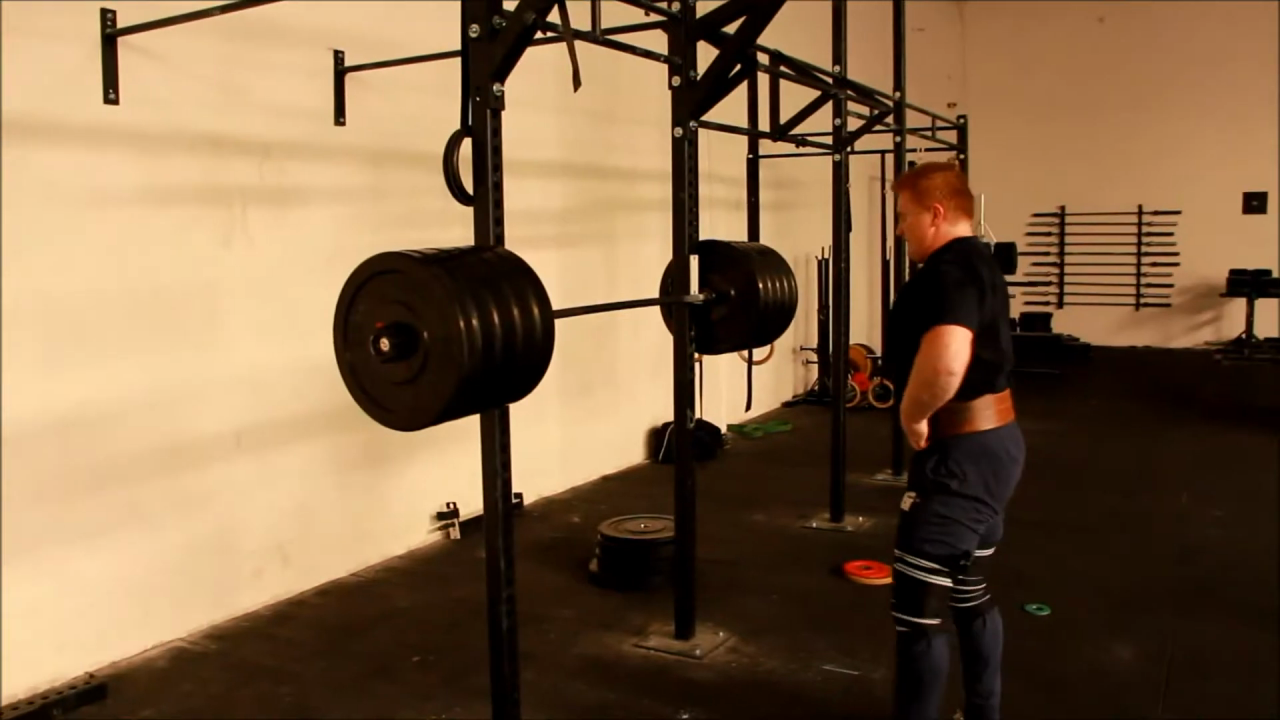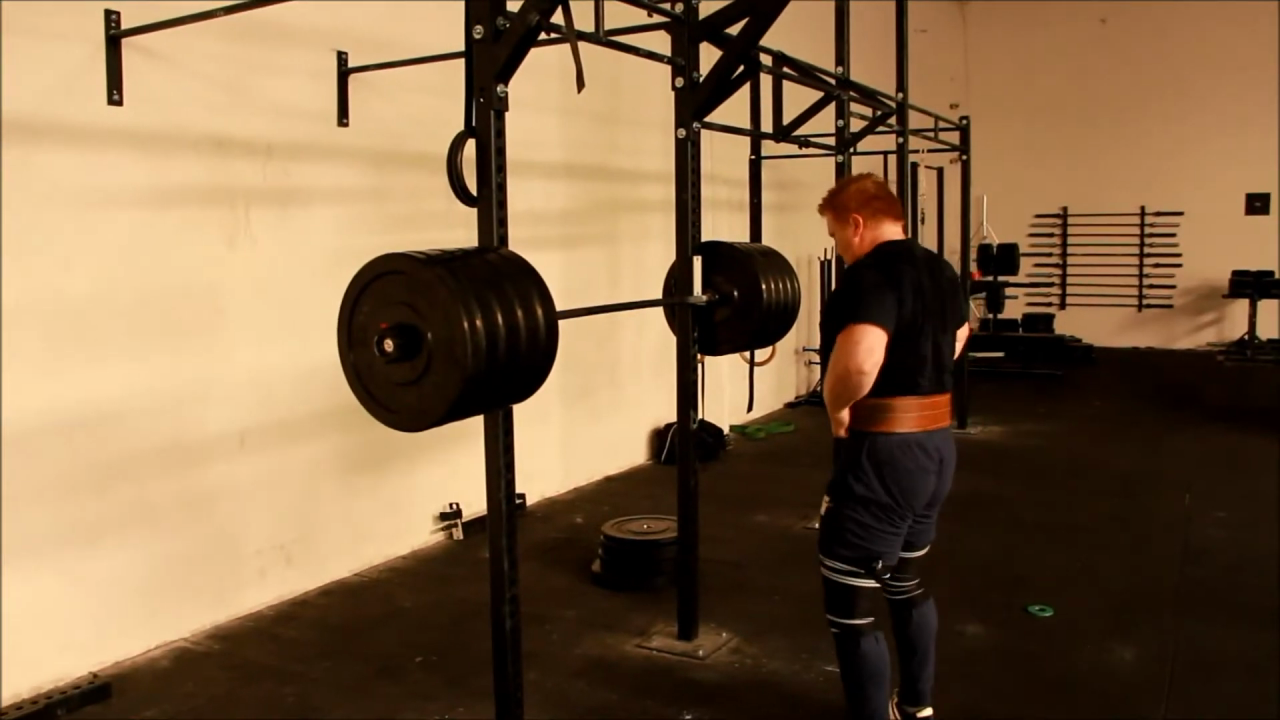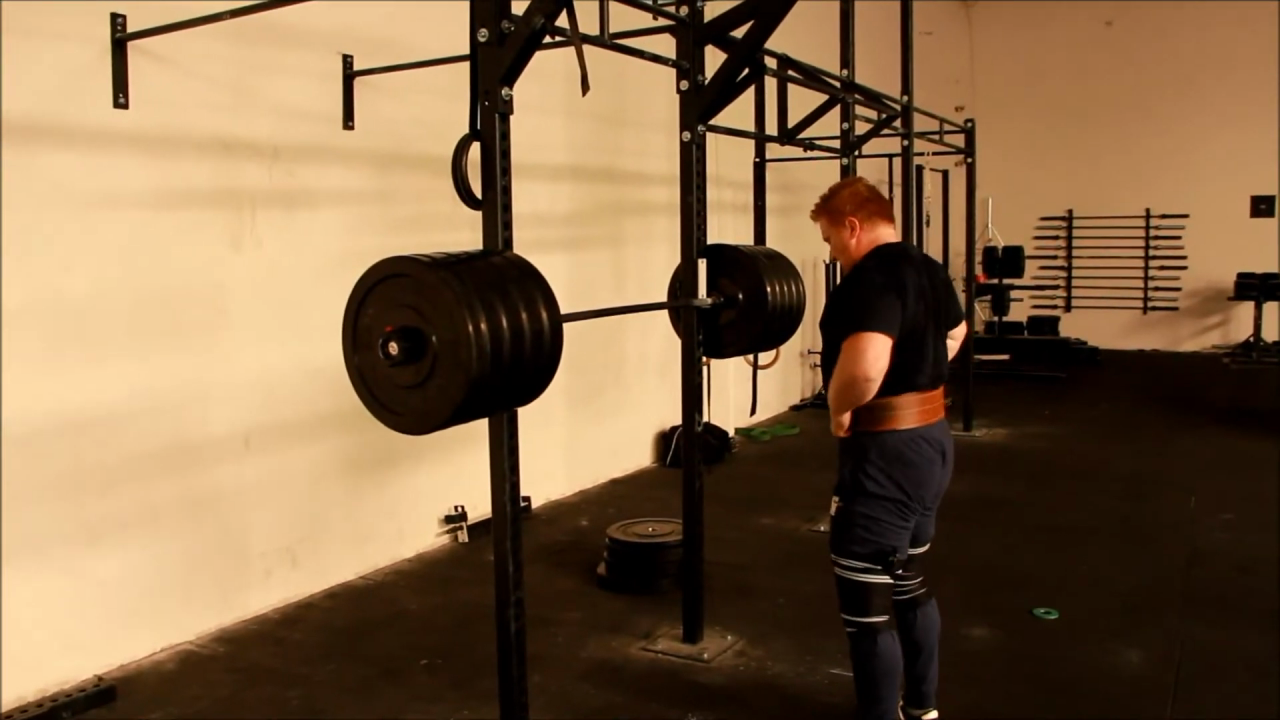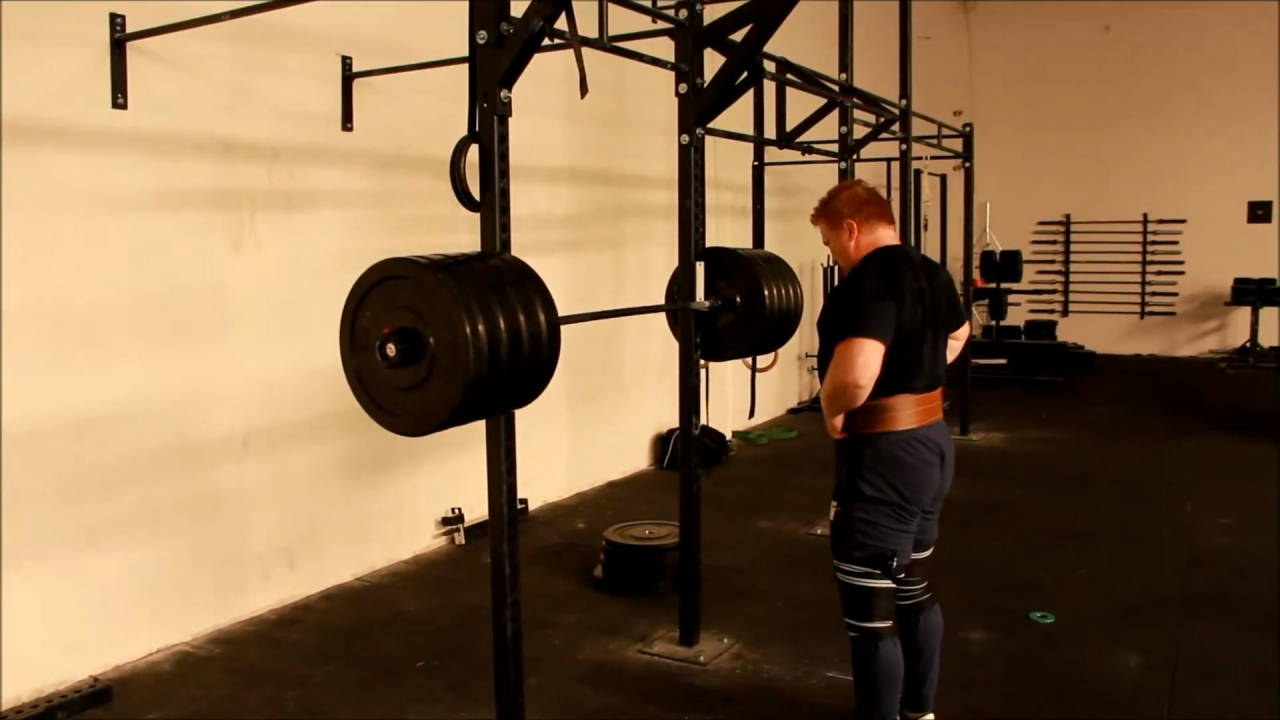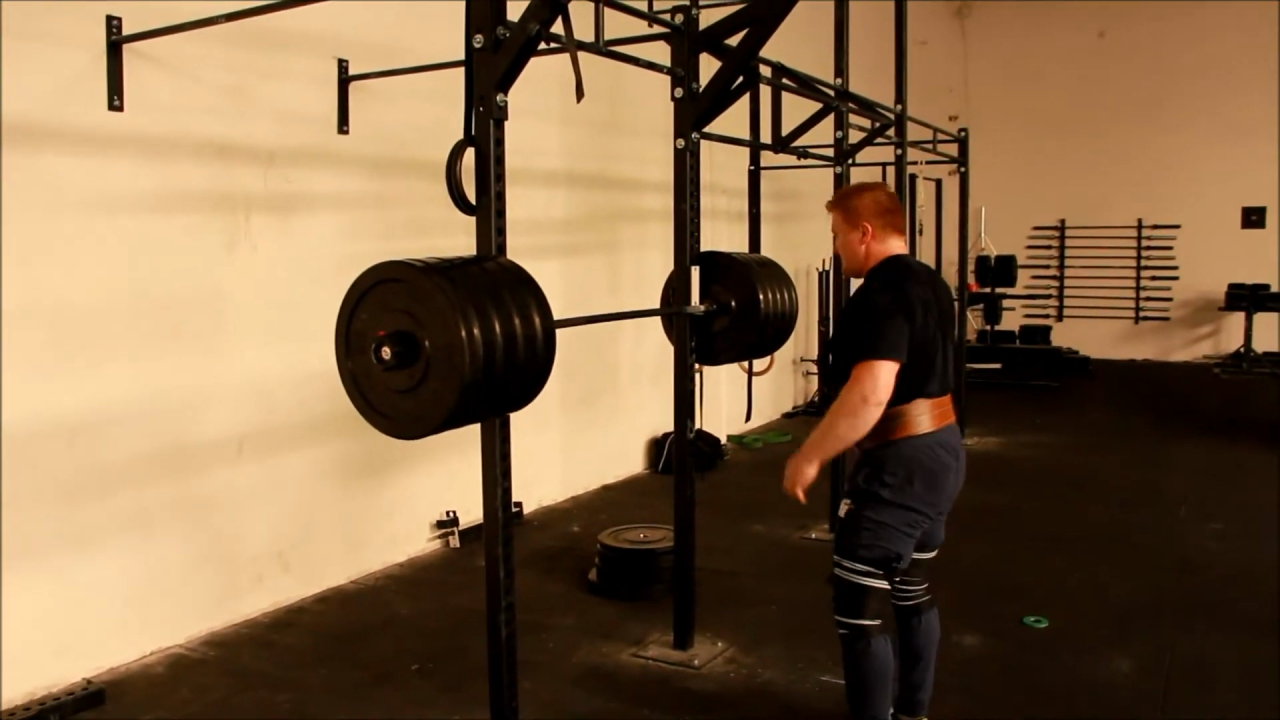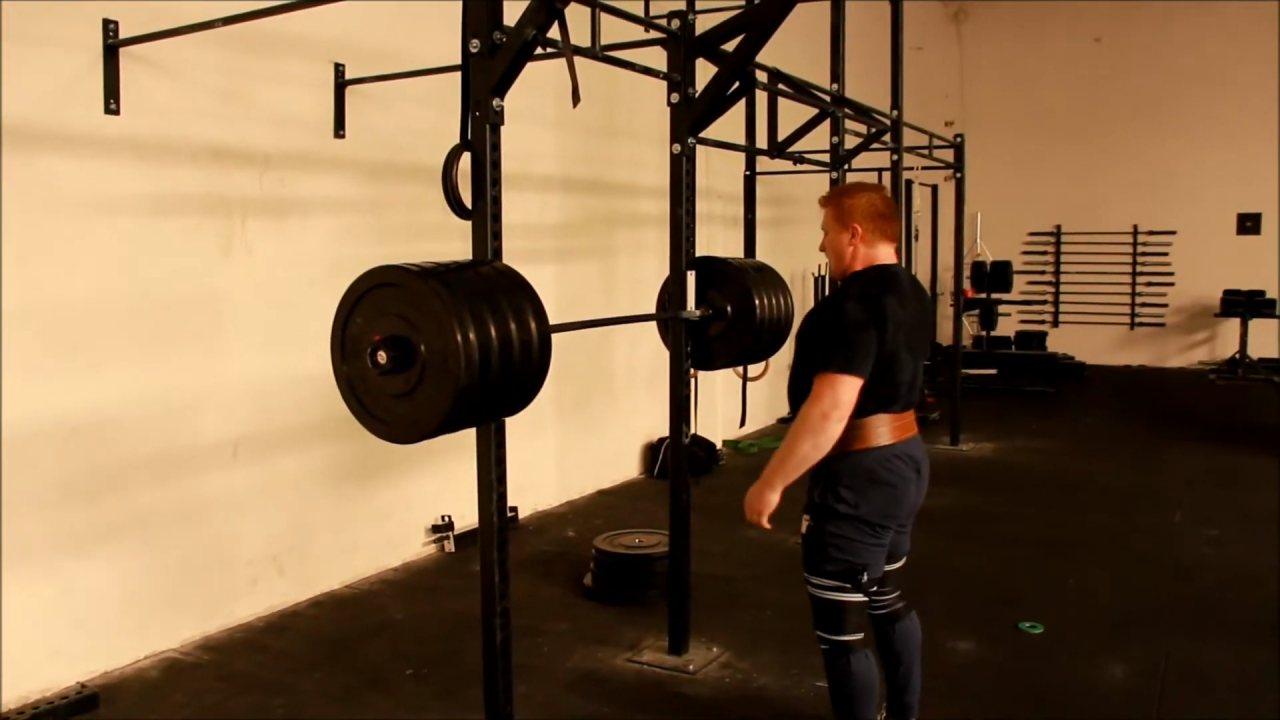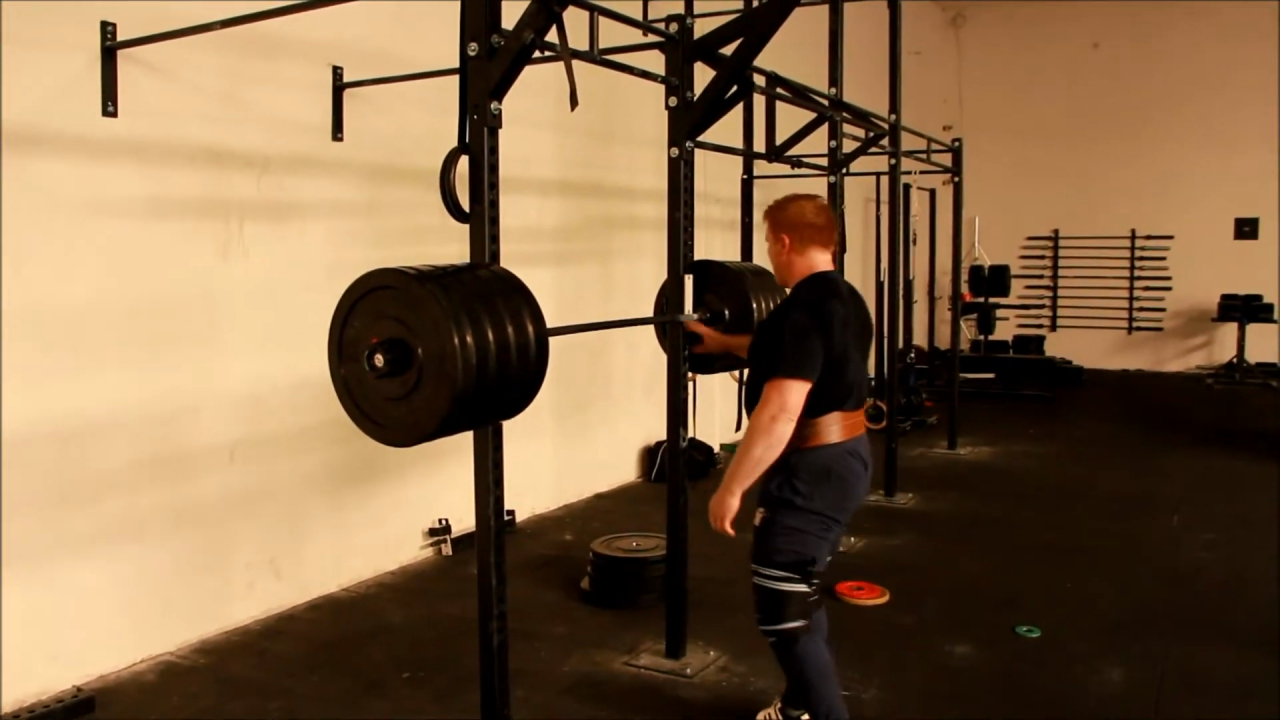
dt=0.7s
person 1, frame 1
left shoulder: (944, 271)
right shoulder: (980, 263)
left elbow: (945, 360)
left wrist: (911, 414)
left hip: (960, 454)
right hip: (991, 443)
left knee: (918, 606)
right knee: (968, 590)
person 1, frame 2
left shoulder: (869, 275)
right shoulder: (938, 270)
left elbow: (857, 361)
left wrist: (836, 407)
left hip: (882, 456)
right hip: (935, 448)
left knee: (850, 606)
right knee: (904, 582)
person 1, frame 3
left shoulder: (872, 277)
right shoulder: (927, 269)
left elbow: (864, 367)
right elbow: (955, 332)
left wrist: (838, 408)
left hip: (885, 456)
right hip: (931, 443)
left knee: (865, 604)
right knee: (909, 583)
person 1, frame 4
left shoulder: (870, 280)
right shoulder: (931, 273)
left elbow: (853, 373)
right elbow: (956, 335)
left wrist: (831, 409)
left hip: (884, 457)
right hip: (930, 445)
left knee: (870, 609)
right knee: (913, 588)
person 1, frame 5
left shoulder: (882, 294)
right shoulder: (929, 283)
left elbow: (870, 393)
left wrist: (809, 457)
left hip: (899, 464)
right hip: (941, 449)
left knee: (859, 609)
right knee: (912, 592)
person 1, frame 6
left shoulder: (854, 303)
right shoulder: (911, 293)
left elbow: (829, 409)
left wrist: (770, 483)
left hip: (860, 474)
right hip: (904, 459)
left knee: (841, 623)
right knee: (888, 599)
person 1, frame 7
left shoulder: (804, 310)
right shoulder: (844, 299)
left elbow: (779, 413)
left wrist: (731, 488)
right wrist: (726, 342)
left hip: (813, 470)
right hip: (846, 457)
left knee: (783, 613)
right knee: (801, 594)
